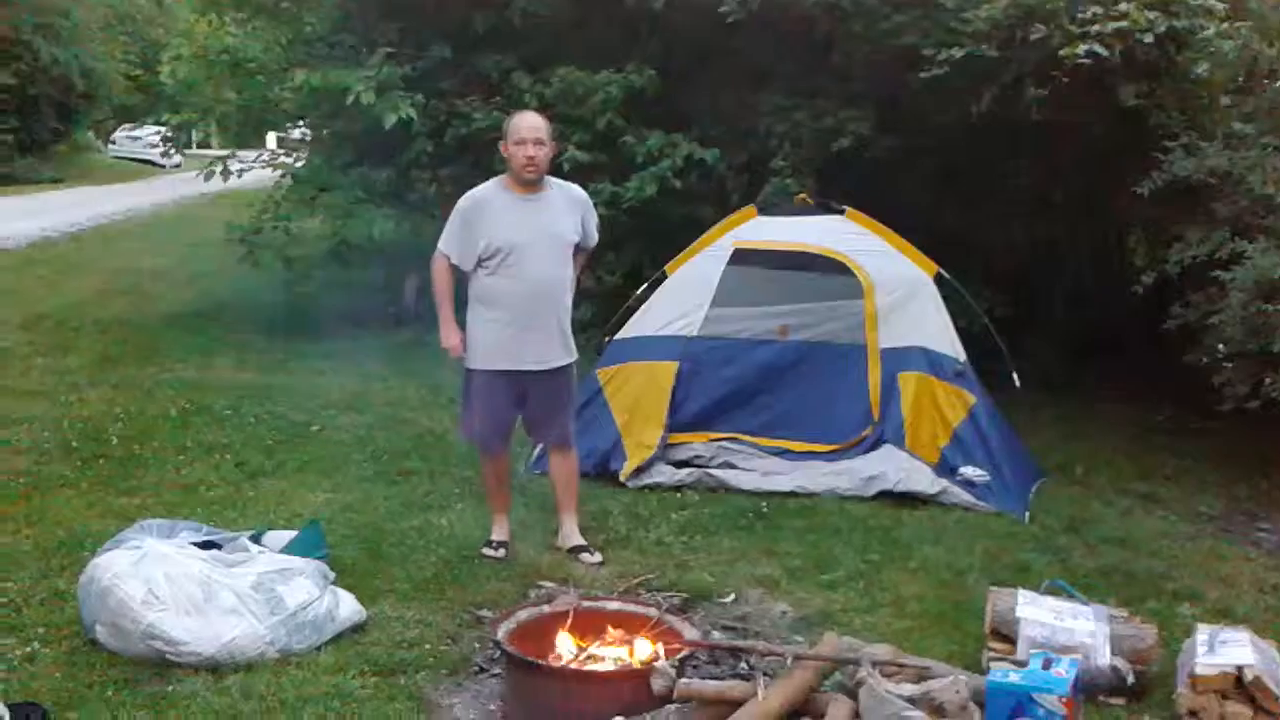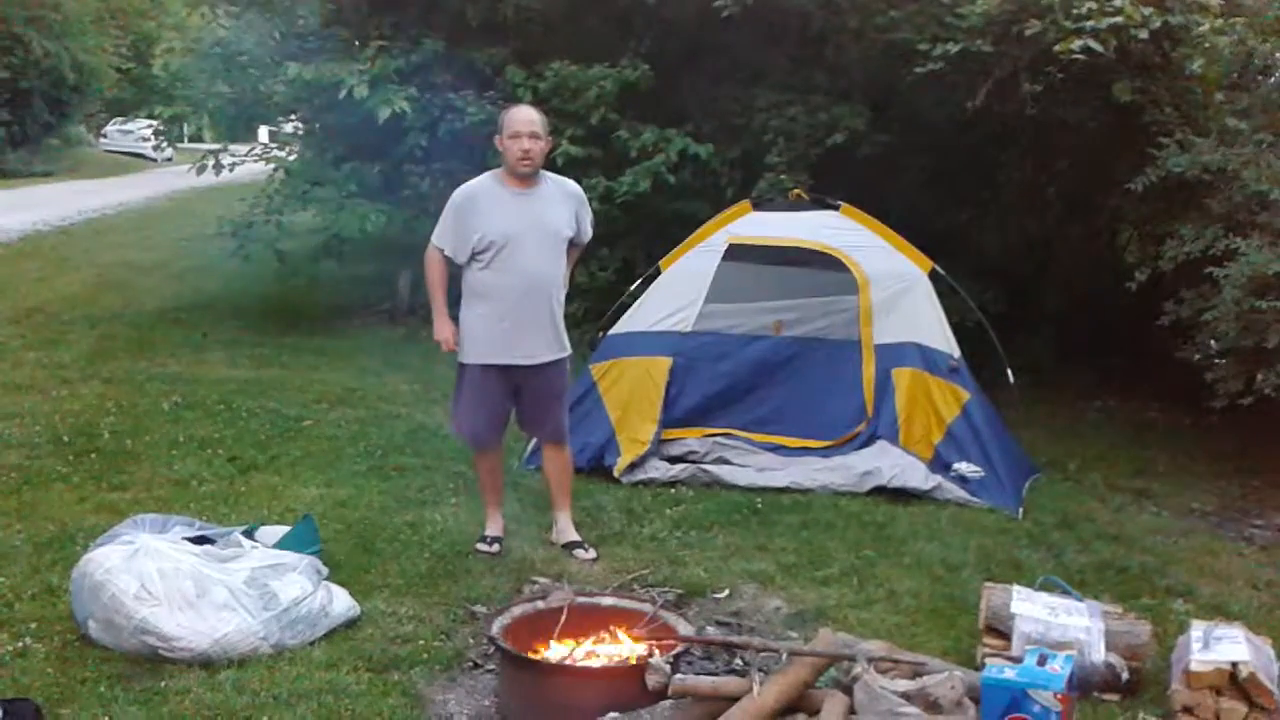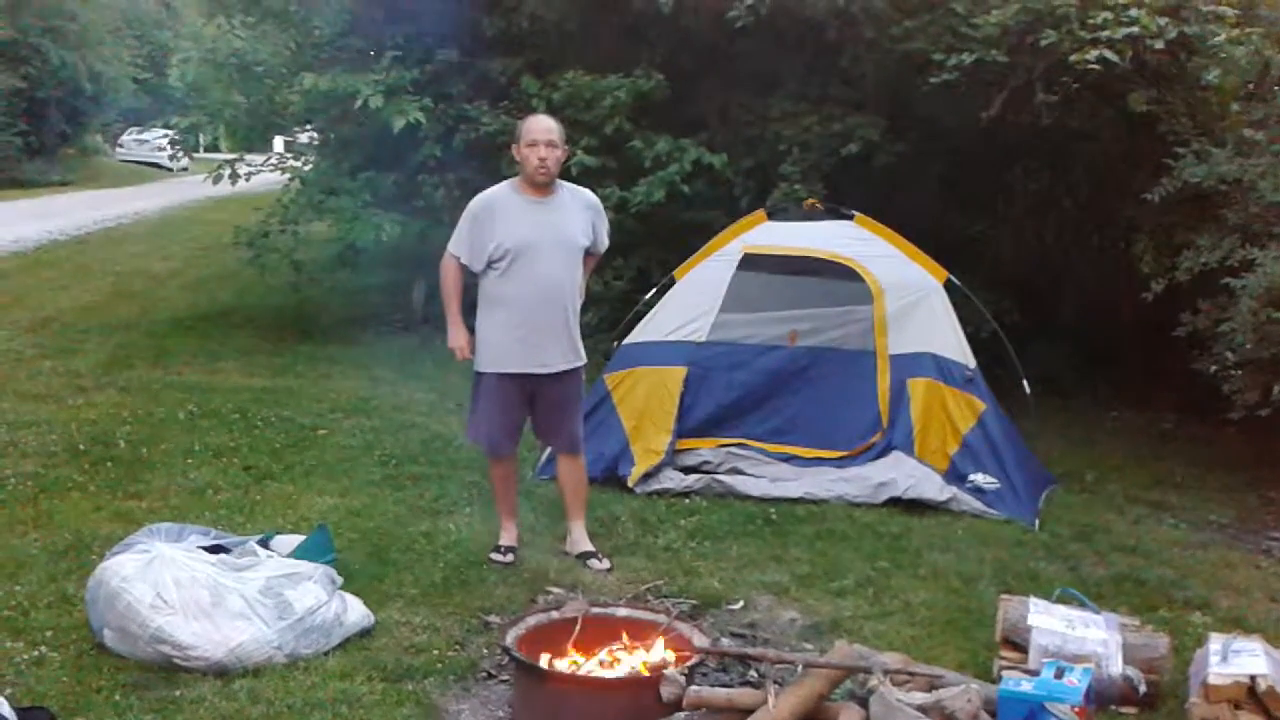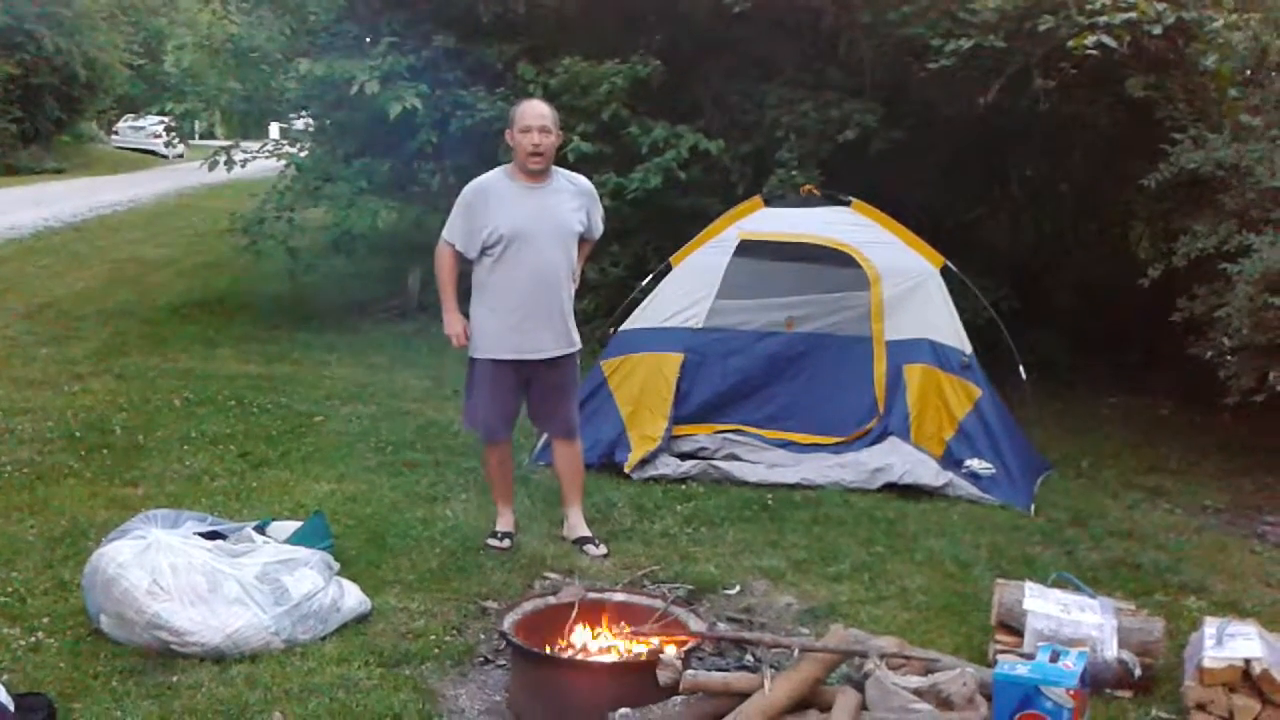
dt=0.5s
person 1, frame 1
left shoulder: (574, 199)
right shoulder: (477, 203)
right elbow: (442, 263)
right wrist: (448, 325)
left hip: (554, 350)
right hip: (493, 353)
left knee: (562, 441)
right knee: (492, 443)
left ankle: (569, 530)
right ankle: (500, 525)
person 1, frame 2
left shoulder: (568, 194)
right shoulder: (471, 196)
right elbow: (435, 255)
right wrist: (440, 317)
left hip: (547, 344)
right hip: (485, 346)
left knee: (555, 436)
right knee: (485, 438)
left ankle: (564, 525)
right ankle: (494, 521)
person 1, frame 3
left shoulder: (585, 204)
right shoulder: (488, 205)
right elbow: (452, 263)
right wrist: (455, 325)
left hip: (563, 353)
right hip: (501, 355)
left knee: (570, 444)
right knee: (499, 447)
left ankle: (577, 535)
right ankle: (507, 530)
person 1, frame 4
left shoulder: (580, 190)
right shoulder: (483, 191)
right elbow: (447, 250)
right wrist: (451, 312)
left hip: (558, 339)
right hip: (496, 342)
left knee: (565, 430)
right knee: (495, 432)
left ankle: (574, 520)
right ankle: (504, 516)
